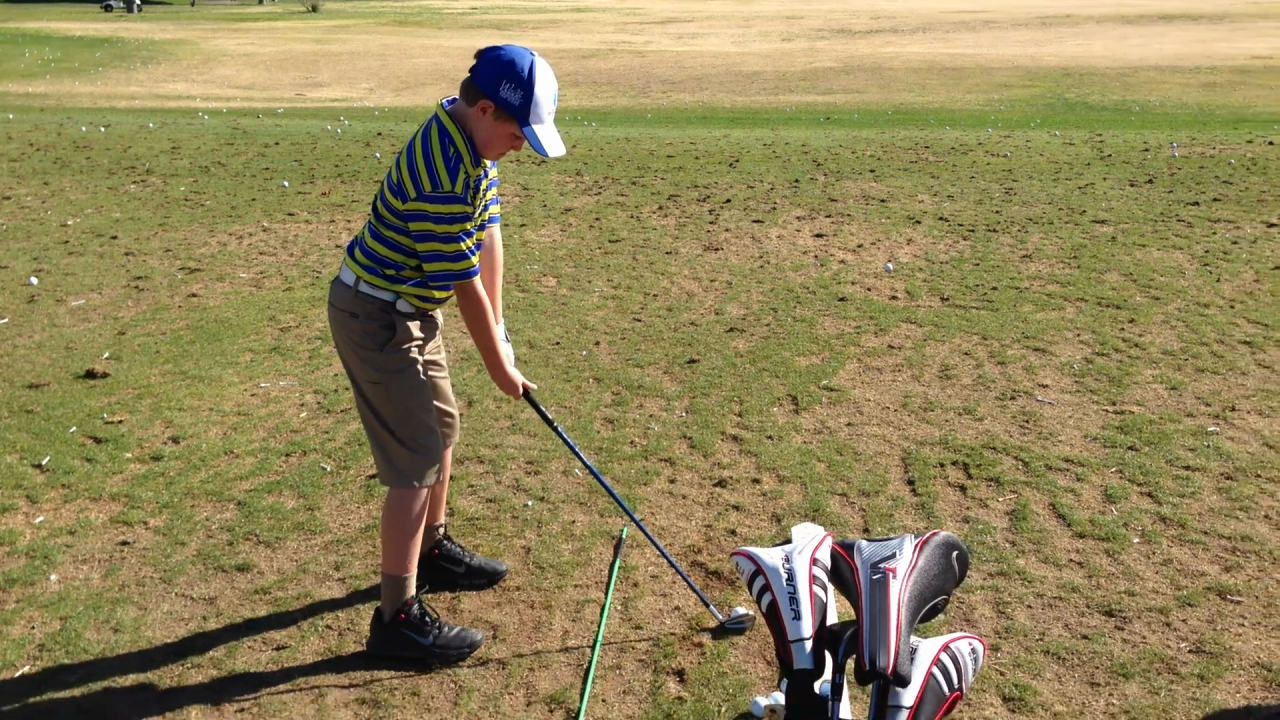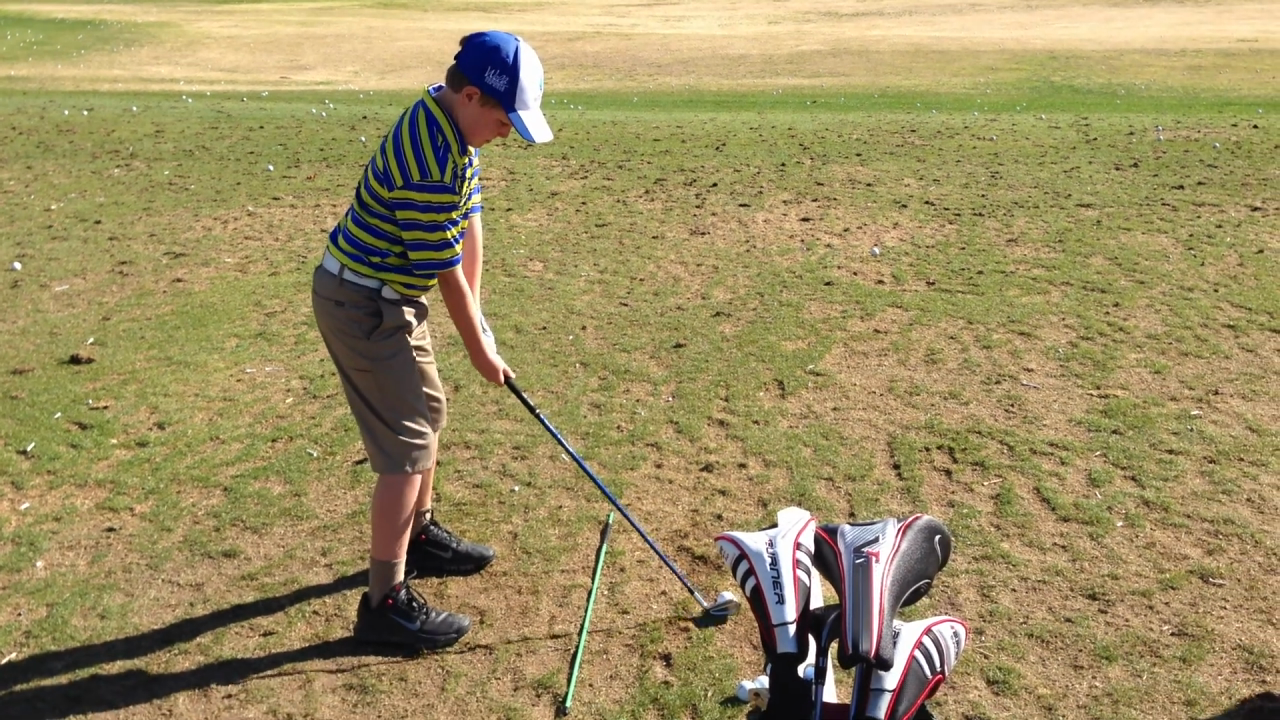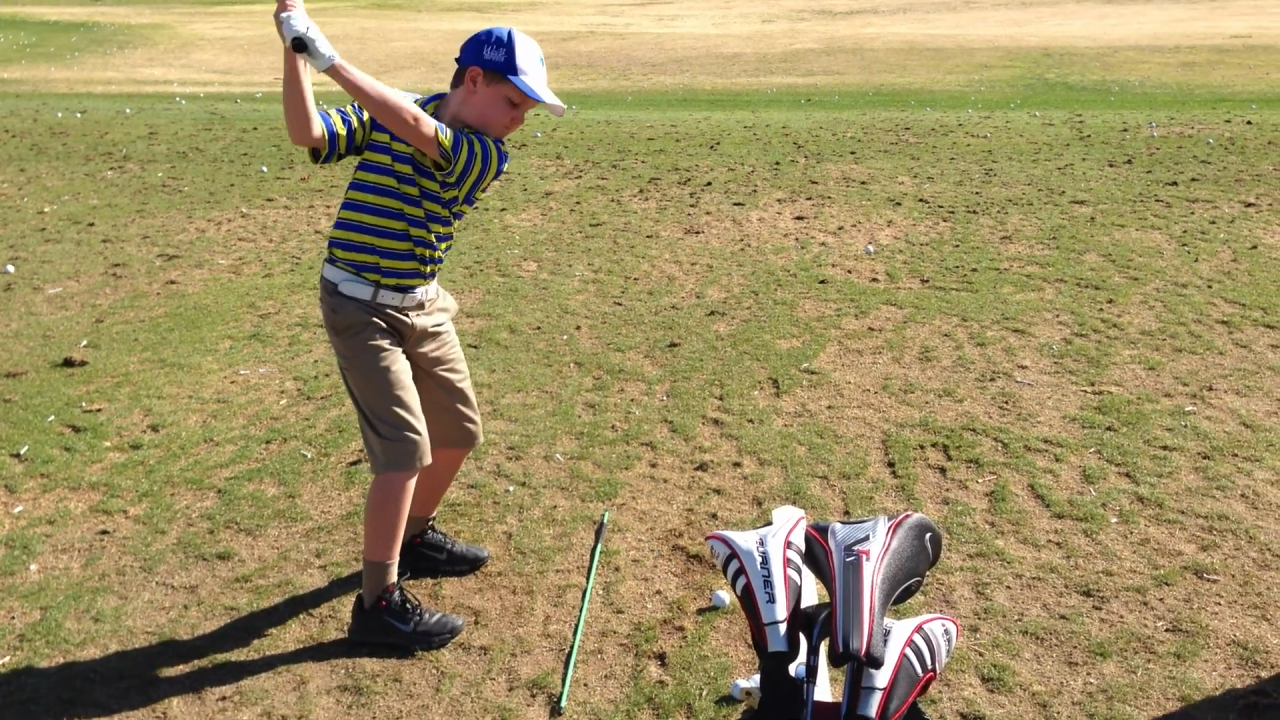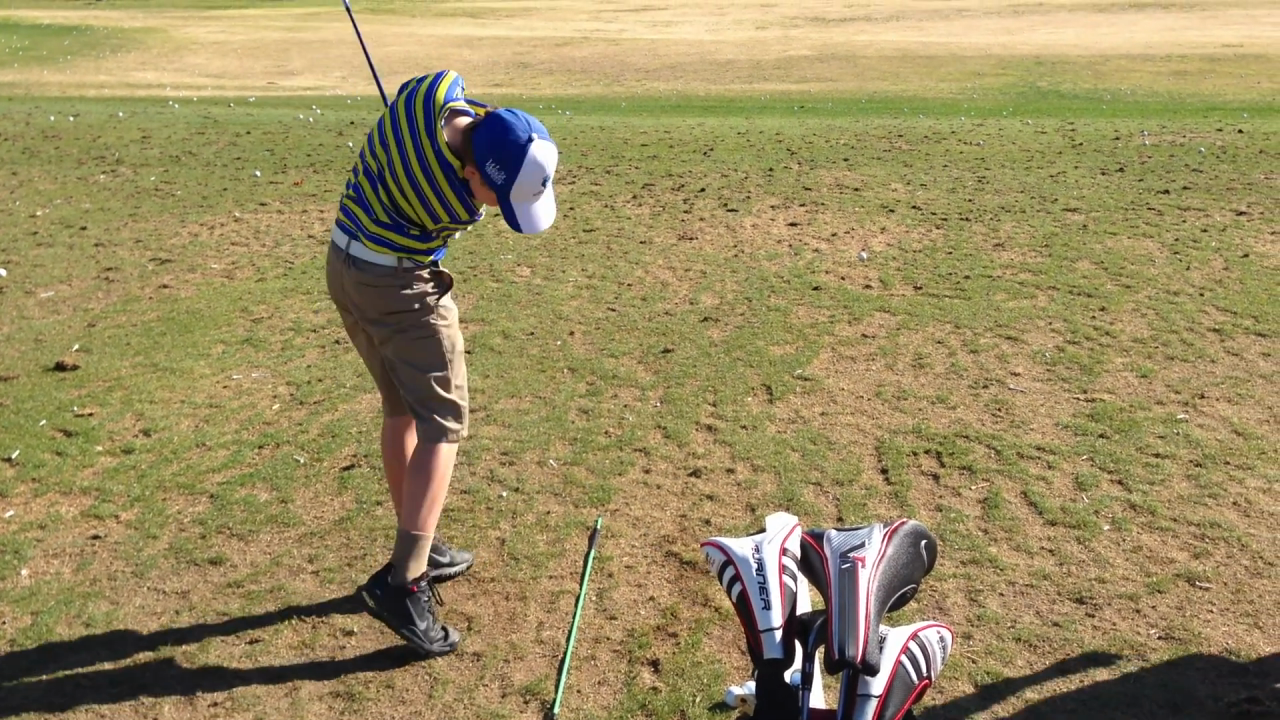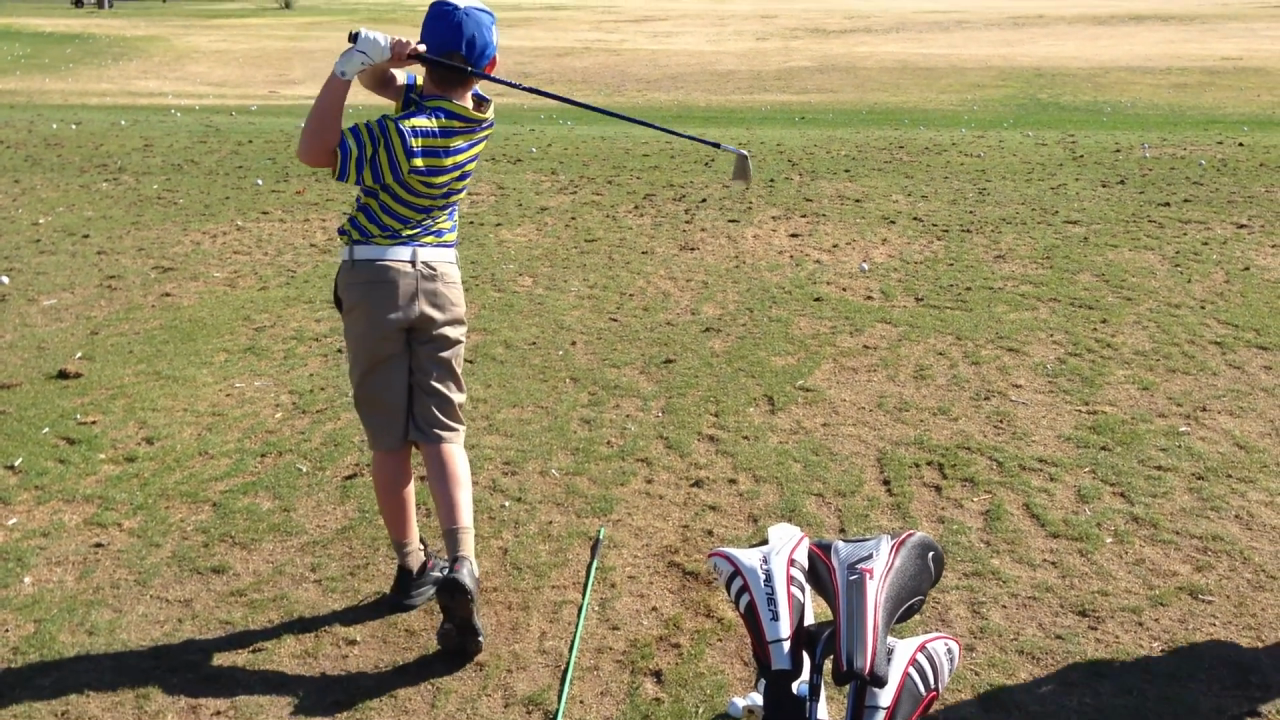
dt=0.7s
person 1, frame 1
left shoulder: (470, 139)
right shoulder: (444, 174)
left elbow: (489, 234)
right elbow: (465, 283)
left wrist: (499, 327)
right wrist: (498, 364)
left hip: (408, 308)
right hip: (376, 317)
left knee: (441, 428)
right knee: (415, 462)
left ankle: (431, 550)
right ankle: (398, 616)
person 1, frame 2
left shoulder: (450, 123)
right shoulder: (430, 161)
left elbow: (469, 225)
right elbow: (446, 271)
left wrist: (477, 317)
right wrist: (479, 349)
left hip: (390, 295)
right hip: (362, 303)
left knee: (427, 413)
right knee: (407, 445)
left ankle: (418, 535)
right ankle: (385, 603)
person 1, frame 3
left shoulder: (486, 157)
right shoulder: (380, 116)
left elbow: (415, 128)
right elbow: (307, 134)
left wrist: (330, 59)
left hip: (423, 306)
right hip: (359, 307)
left knee: (458, 432)
right knee: (405, 450)
left ankle: (414, 537)
right ankle: (377, 603)
person 1, frame 4
left shoulder: (433, 91)
right shoulder: (453, 204)
left hip: (347, 268)
right hip: (404, 284)
left knee: (402, 409)
right knee: (440, 424)
left ankle: (416, 549)
right ankle: (404, 580)
person 1, frame 5
left shoulder: (404, 135)
right shoulder: (478, 113)
left elbow: (312, 152)
right elbow: (386, 82)
left wrist: (350, 64)
right wrist: (374, 62)
left hip: (374, 279)
right hip: (439, 279)
left knee: (389, 437)
right knee: (442, 431)
left ankle: (414, 566)
right ankle: (460, 564)
